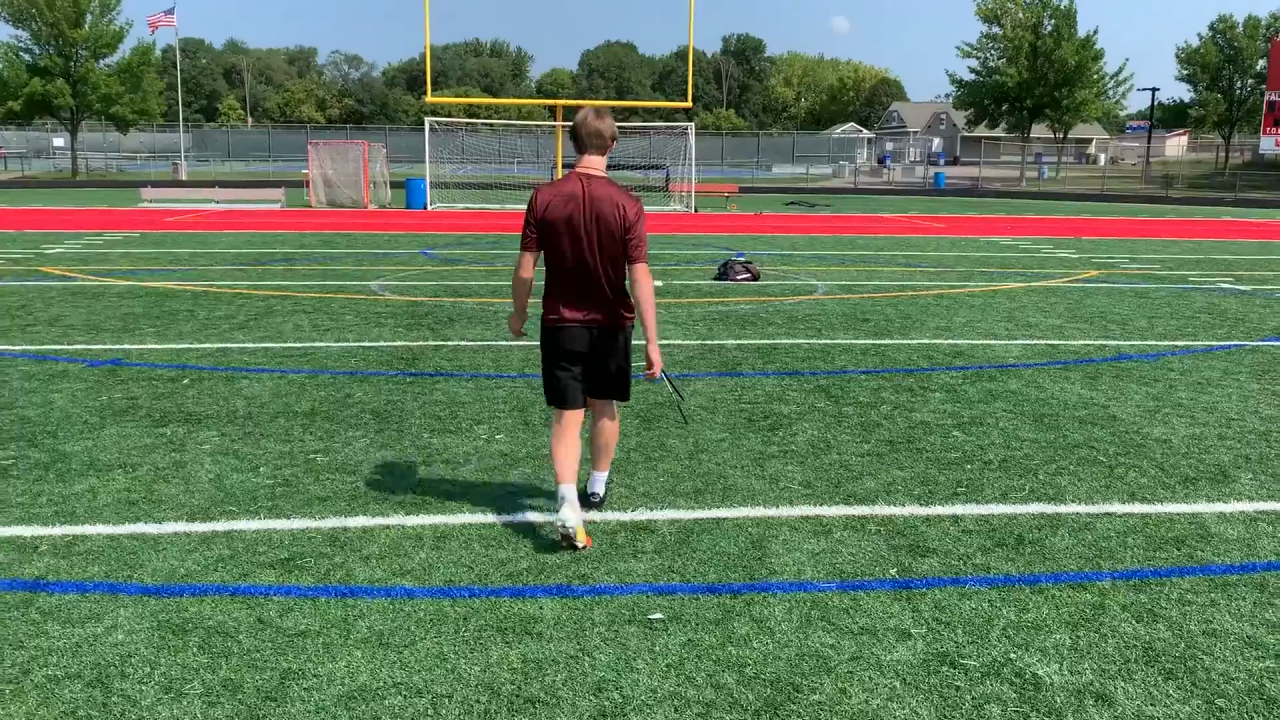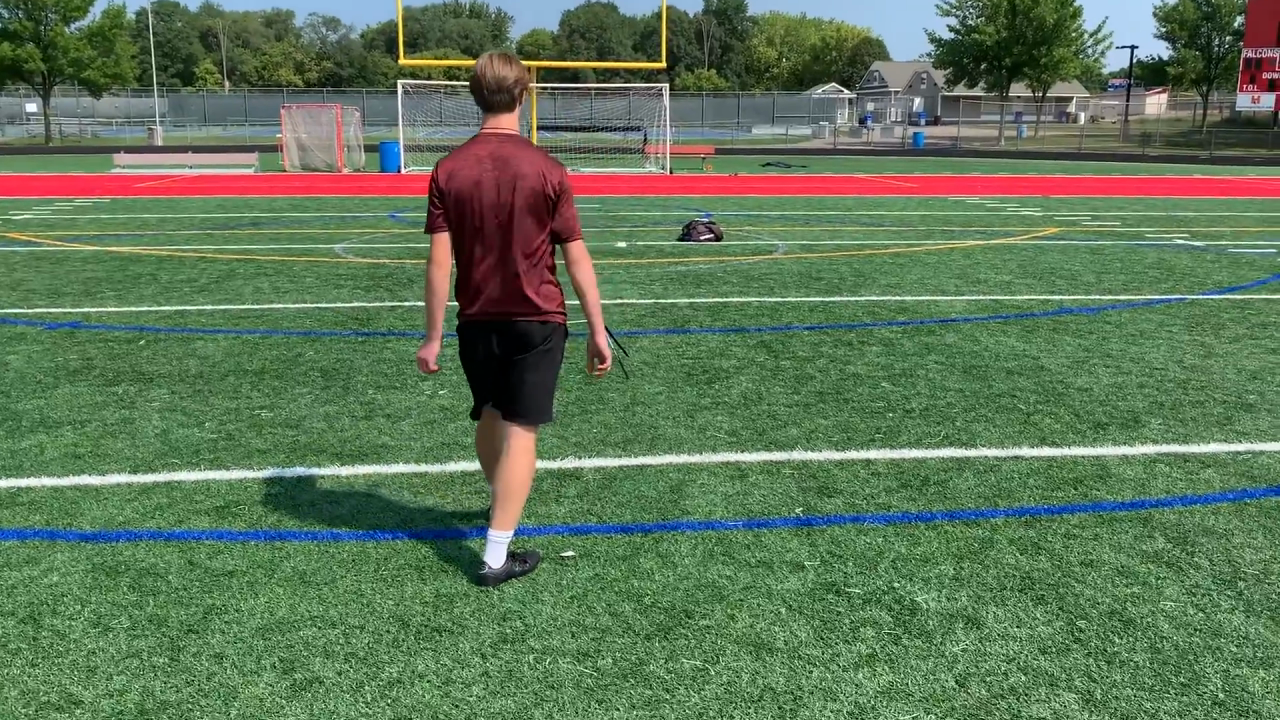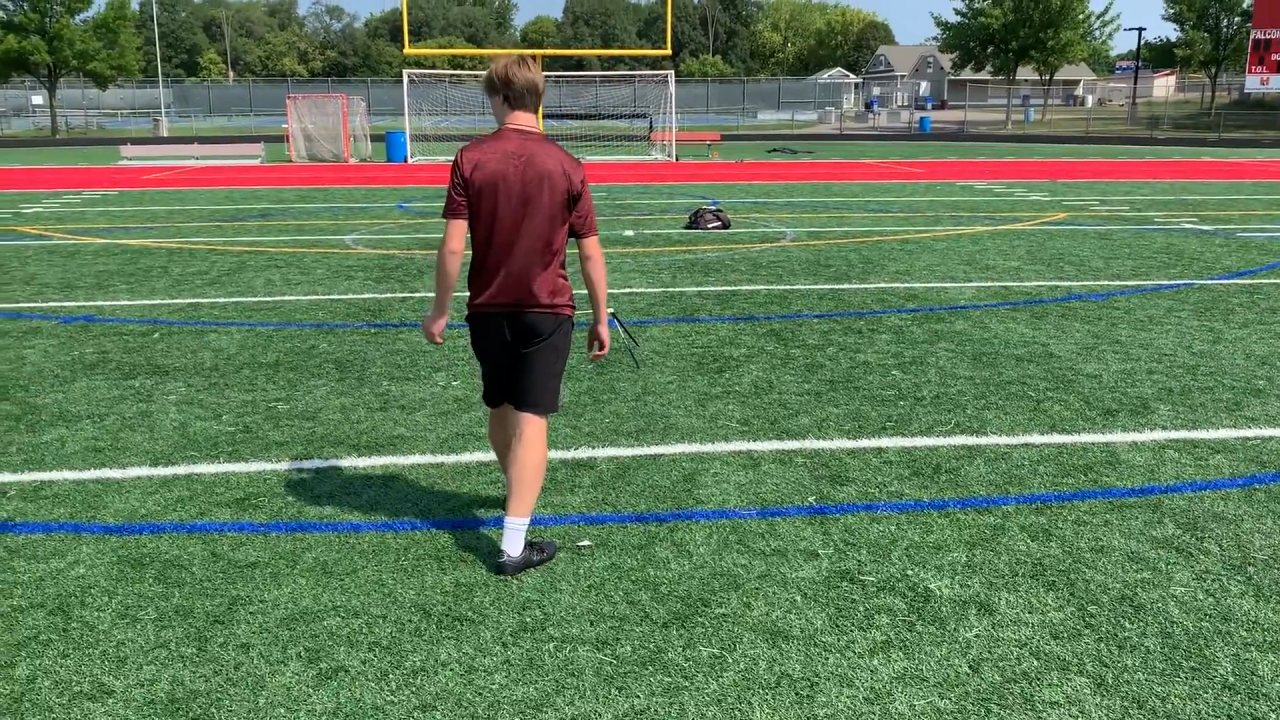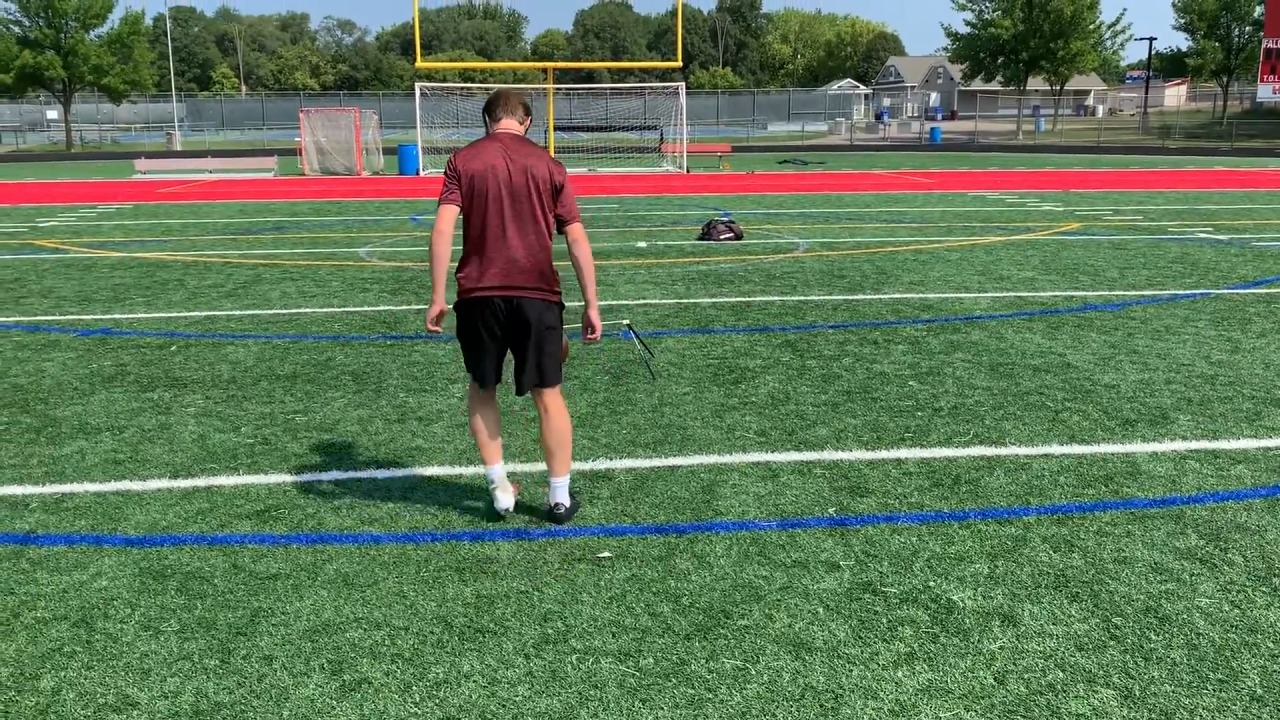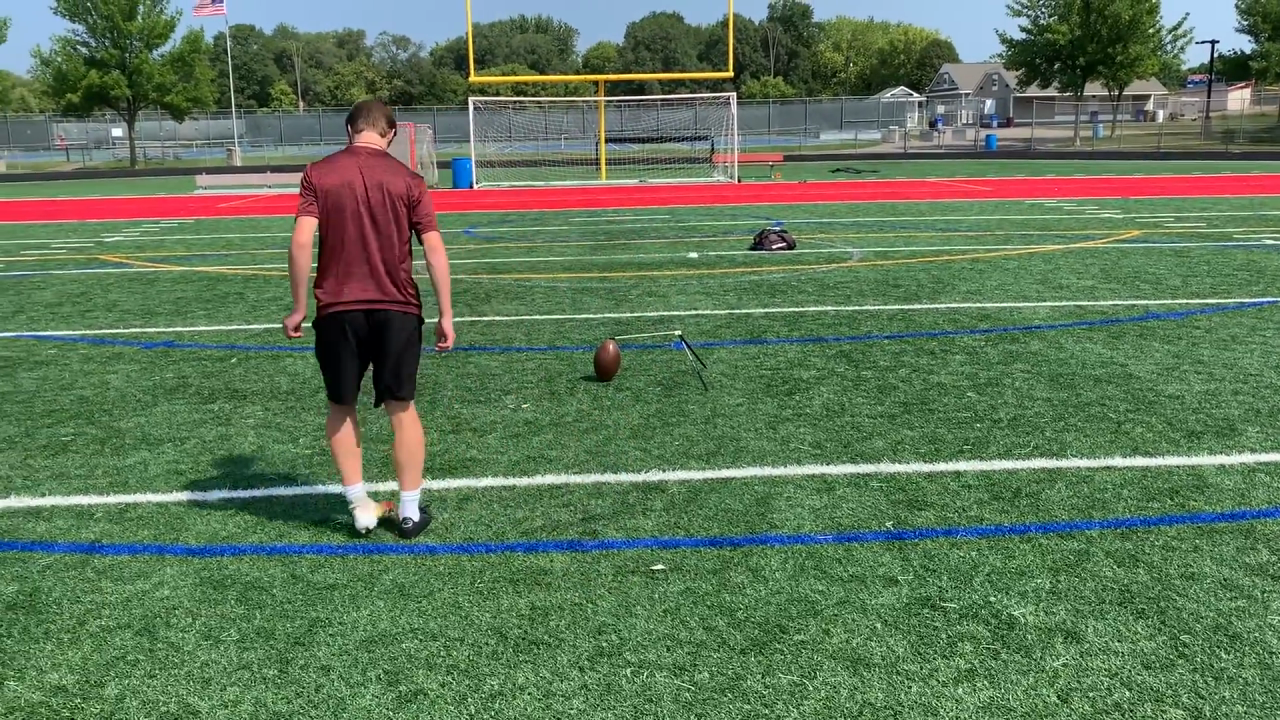
dt=1s
person 1, frame 1
left shoulder: (545, 197)
right shoulder: (626, 204)
left elbow: (524, 270)
right elbow: (640, 277)
left wrist: (518, 314)
right wrist: (652, 342)
left hip: (560, 324)
right hip: (612, 323)
left knee: (567, 417)
right knee: (604, 406)
left ankle: (569, 504)
right ankle: (596, 486)
person 1, frame 2
left shoulder: (449, 169)
right shoulder: (548, 170)
left elbow: (439, 262)
right elbow: (576, 257)
left wrist: (432, 336)
right wrist: (598, 329)
left hip: (476, 321)
right hip: (538, 320)
left knee: (490, 417)
right knee: (520, 432)
left ankle: (499, 502)
right ankle: (495, 557)
person 1, frame 3
left shoulder: (471, 158)
right shoulder: (567, 167)
left elbow: (452, 246)
right elbow: (590, 252)
left wrist: (440, 310)
right wrist: (601, 319)
left hip: (488, 309)
right hip: (547, 312)
left knee: (501, 407)
right knee: (531, 422)
left ankle: (514, 494)
right ankle: (514, 545)
person 1, frame 4
left shoulder: (463, 160)
right shoulder: (548, 165)
left elbow: (442, 229)
right elbow: (577, 239)
left wrist: (438, 297)
right wrist: (591, 305)
left hip: (479, 294)
right hip: (538, 295)
left knee: (481, 391)
right knee: (548, 396)
left ankle: (499, 486)
right ankle: (560, 497)
person 1, frame 5
left shoulder: (318, 173)
right shoulder: (408, 180)
left elbow: (301, 242)
right elbow: (434, 249)
left wrist: (299, 307)
right wrist: (445, 315)
left hip: (339, 309)
right hip: (398, 309)
left knee: (341, 411)
right knee: (402, 410)
left ankle: (361, 505)
right ankle: (409, 511)
